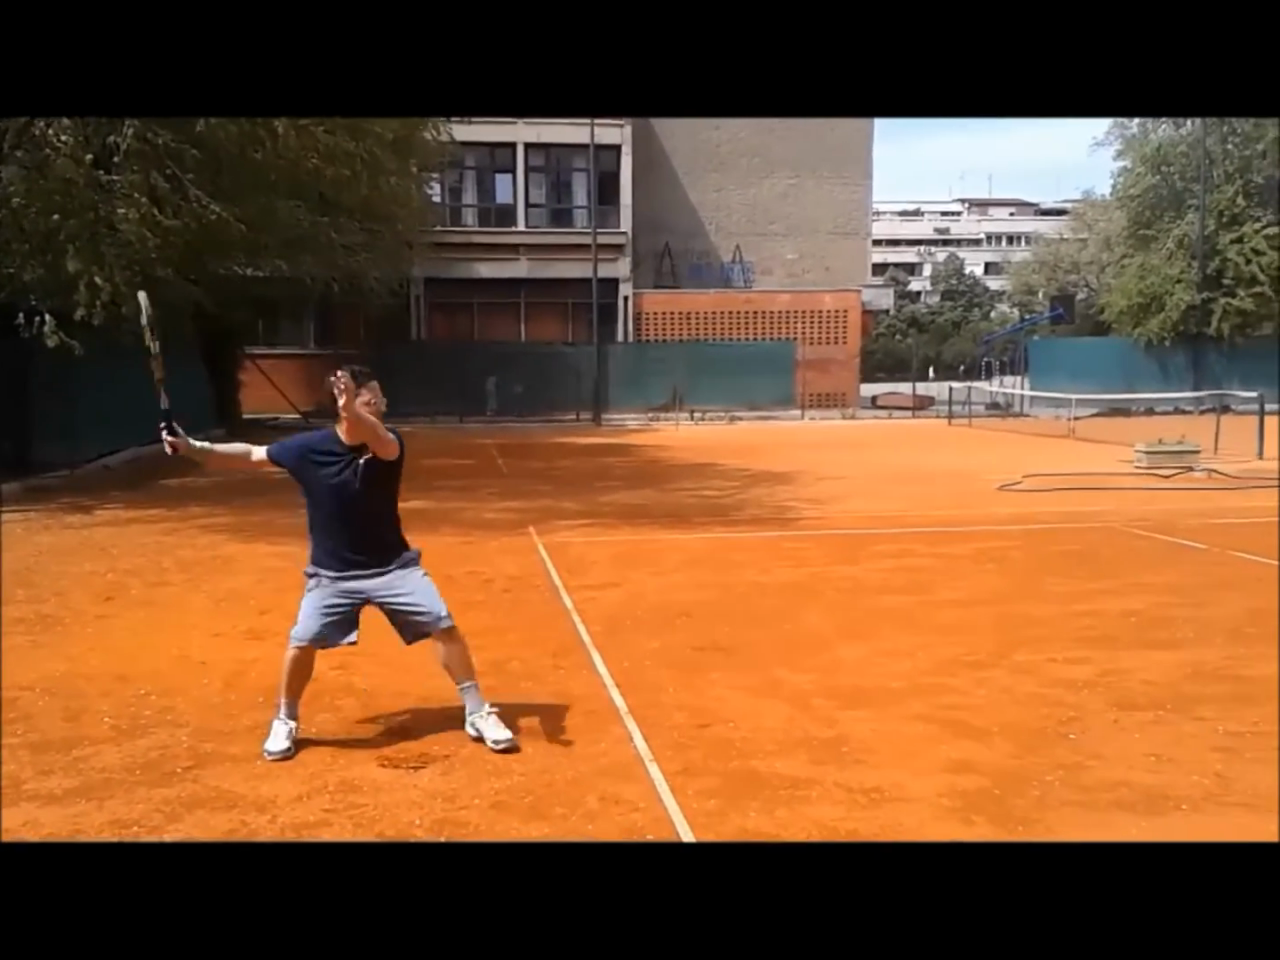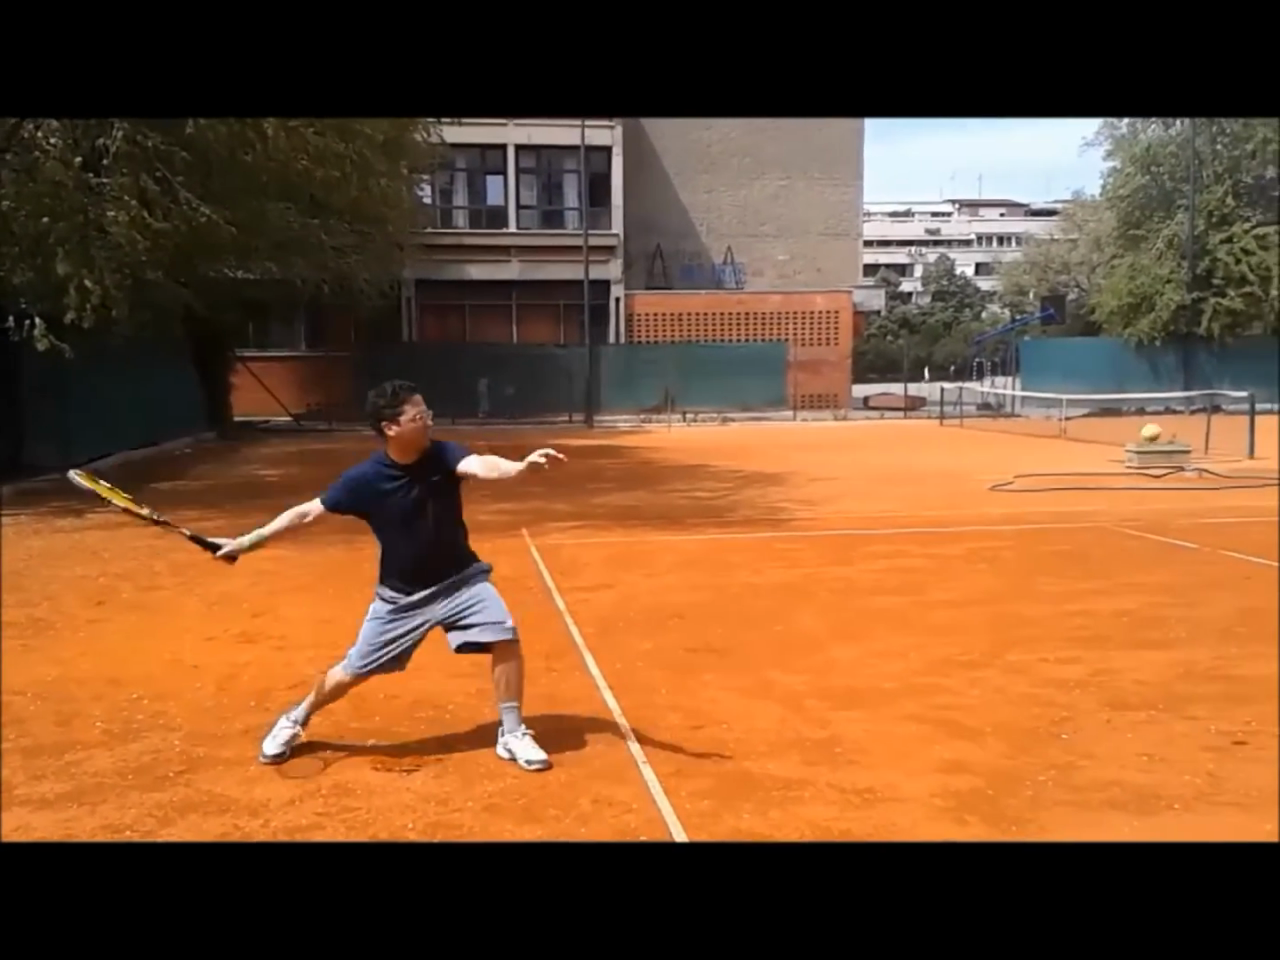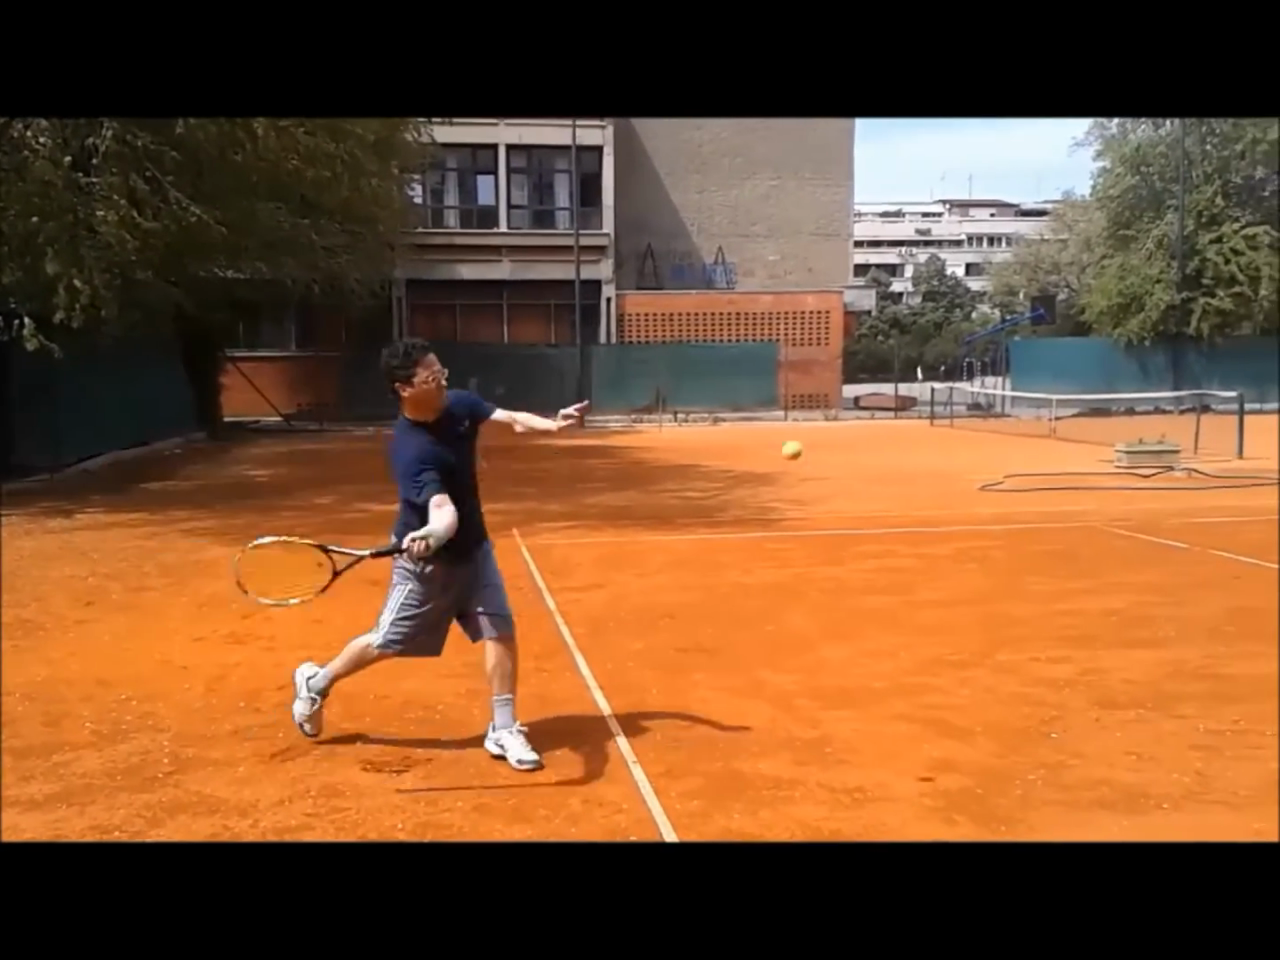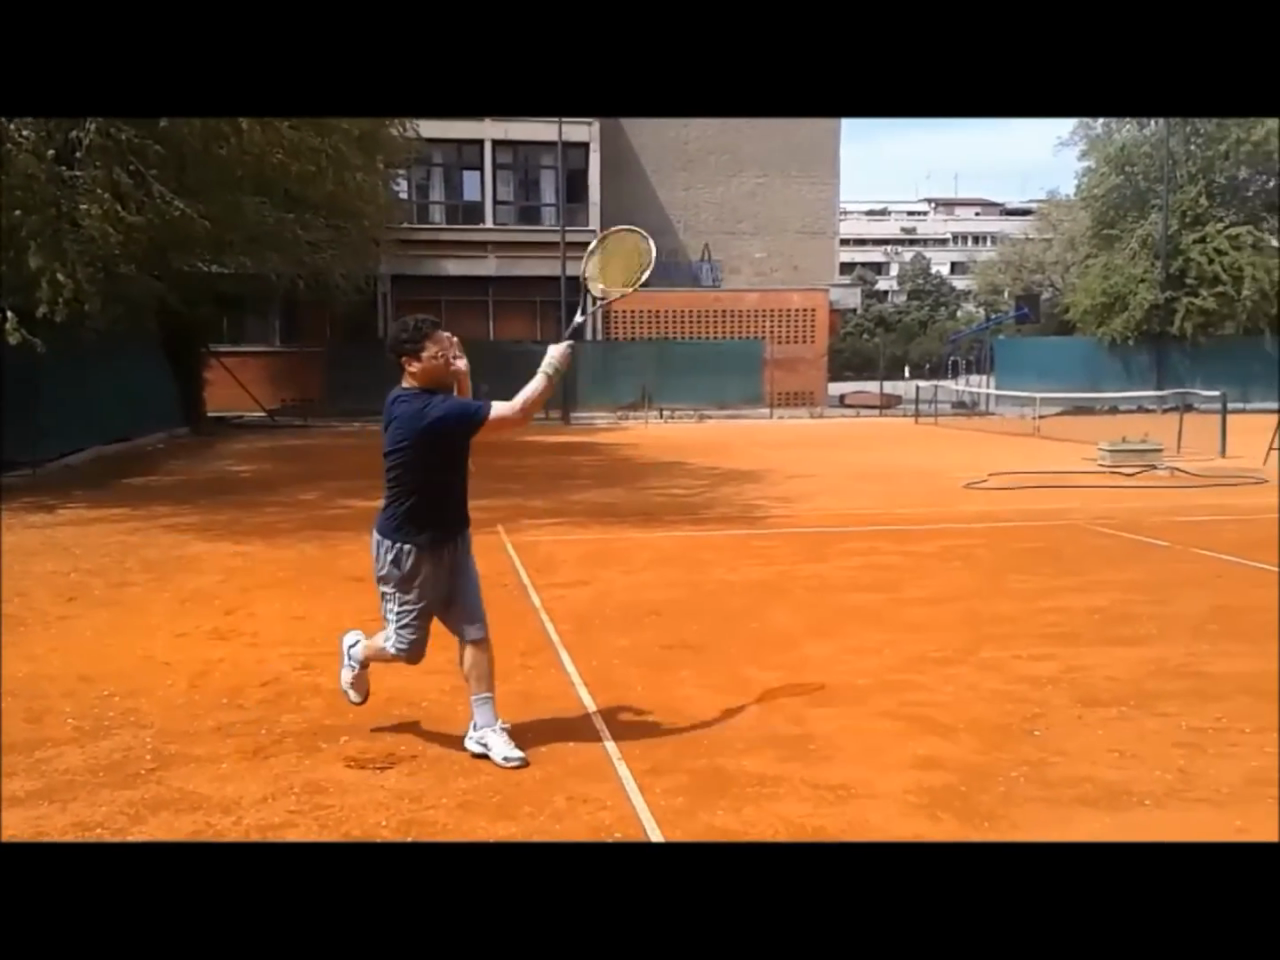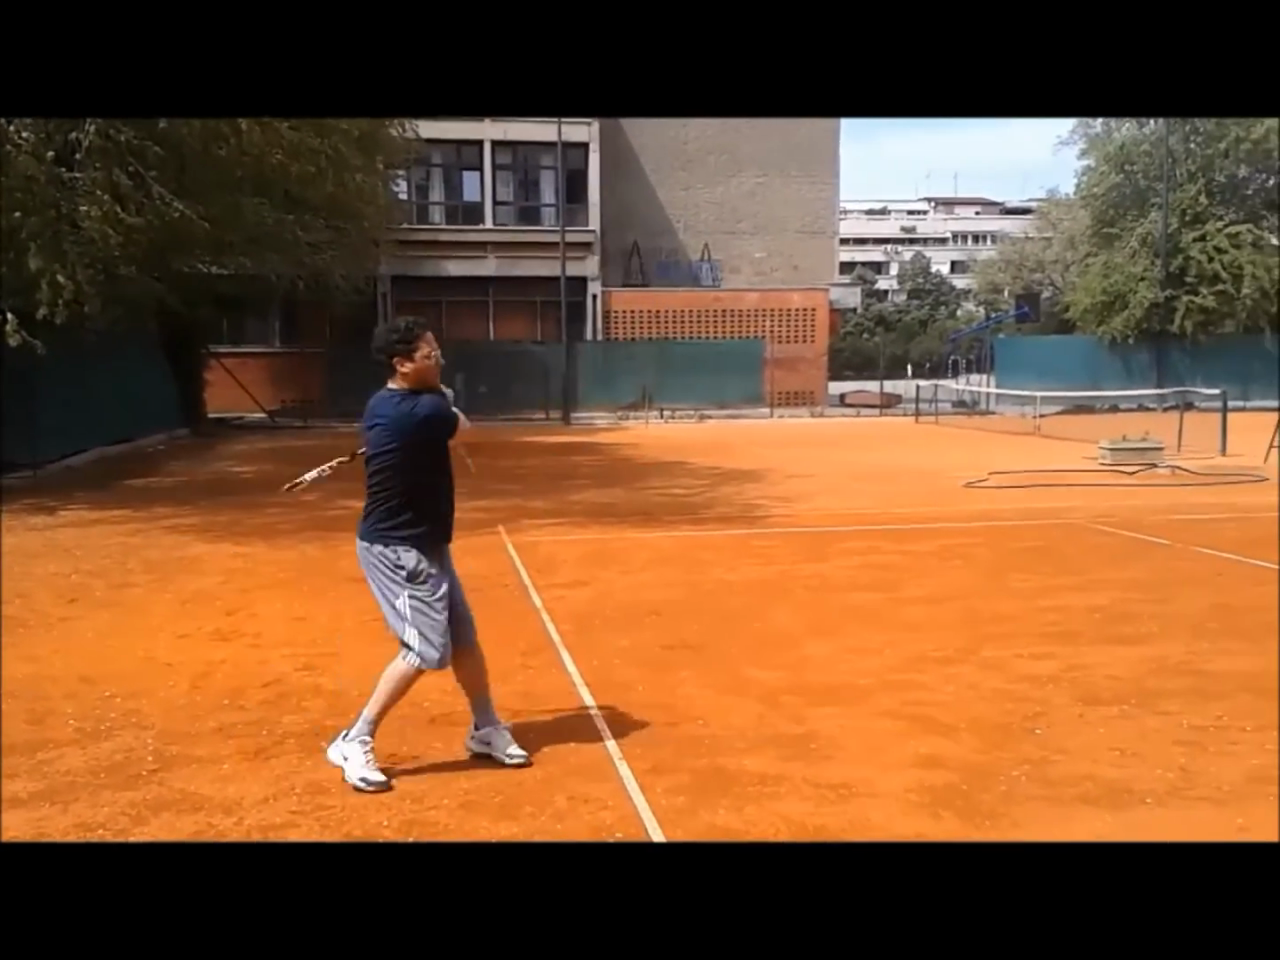
dt=0.2s
person 1, frame 1
left shoulder: (388, 446)
right shoulder: (307, 448)
left elbow: (382, 442)
right elbow: (253, 454)
left wrist: (355, 414)
right wrist: (194, 448)
left hip: (391, 565)
right hip: (332, 572)
left knee: (443, 625)
right knee: (302, 644)
left ankle: (478, 713)
right ankle: (285, 720)
person 1, frame 2
left shoulder: (442, 455)
right shoulder: (363, 480)
left elbow: (480, 465)
right elbow: (306, 513)
left wrist: (522, 465)
right wrist: (247, 541)
left hip: (461, 579)
right hip: (402, 593)
left knee: (504, 639)
right knee: (354, 670)
left ankle: (513, 733)
right ankle: (295, 722)
person 1, frame 3
left shoulder: (459, 405)
right shoulder: (412, 450)
left elbow: (512, 420)
right elbow: (443, 509)
left wrist: (555, 424)
right wrist: (435, 533)
left hip: (472, 549)
right hip: (428, 562)
left knee: (499, 632)
right knee: (385, 642)
left ankle: (504, 730)
right ankle: (315, 683)
person 1, frame 4
left shoulder: (426, 398)
right shoulder: (430, 412)
left elbow: (468, 410)
right elbow: (513, 416)
left wrist: (462, 378)
right wrist: (551, 366)
left hip: (448, 539)
right hip: (409, 547)
left knee: (475, 632)
right knee: (404, 647)
left ankle: (483, 728)
right ankle: (356, 651)
person 1, frame 5
left shoulder: (387, 405)
right shoulder: (421, 413)
right elbow: (462, 424)
right wrist: (441, 397)
left hip: (417, 546)
right hip: (399, 551)
left knee: (463, 641)
right knee: (427, 652)
left ankle: (486, 729)
right ankle: (354, 742)
